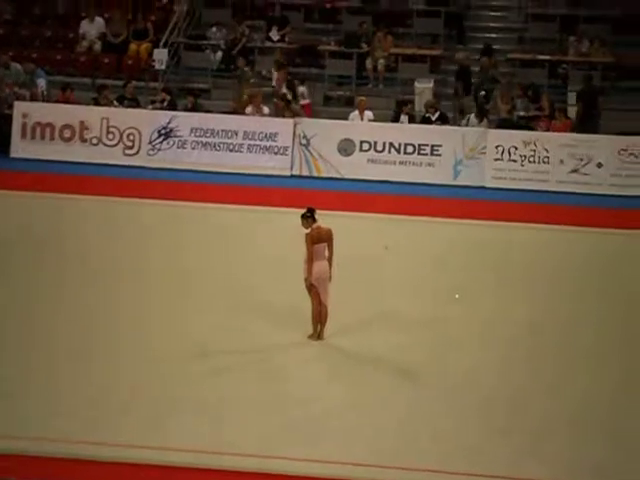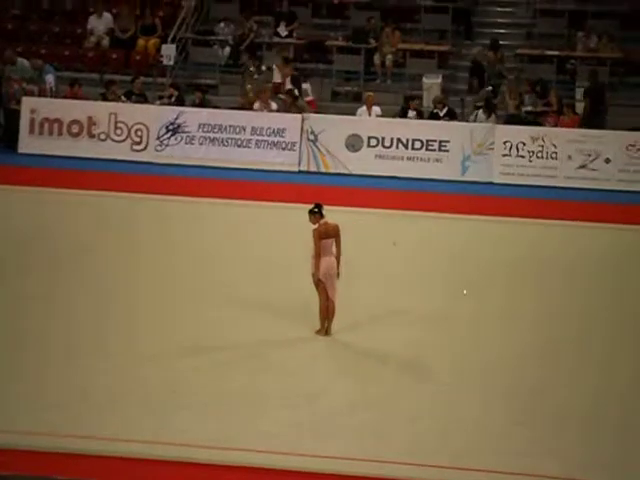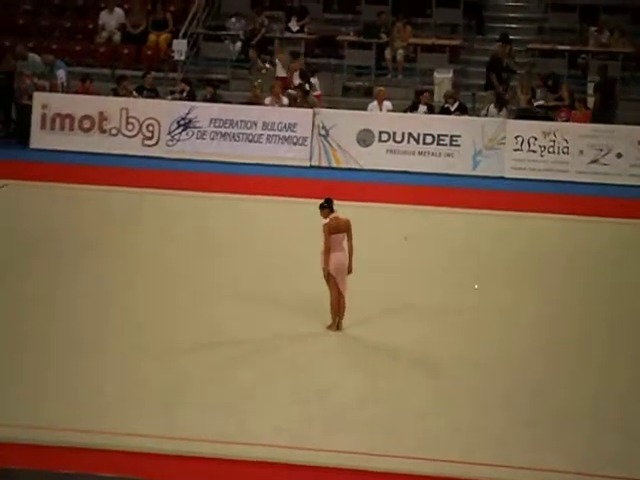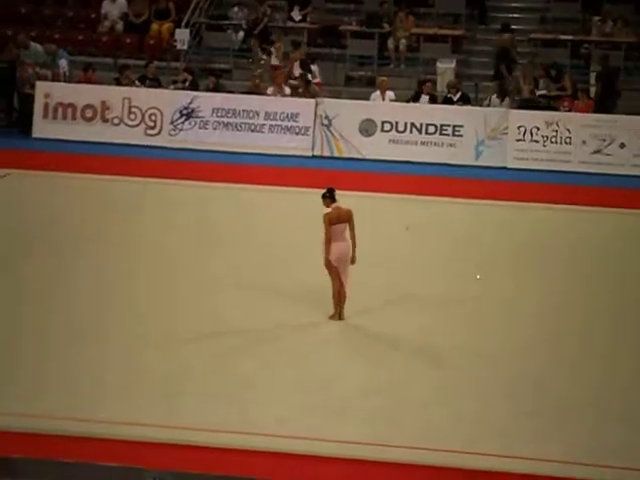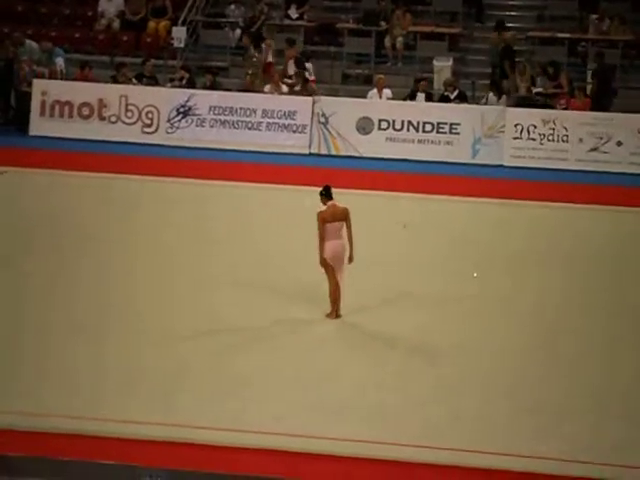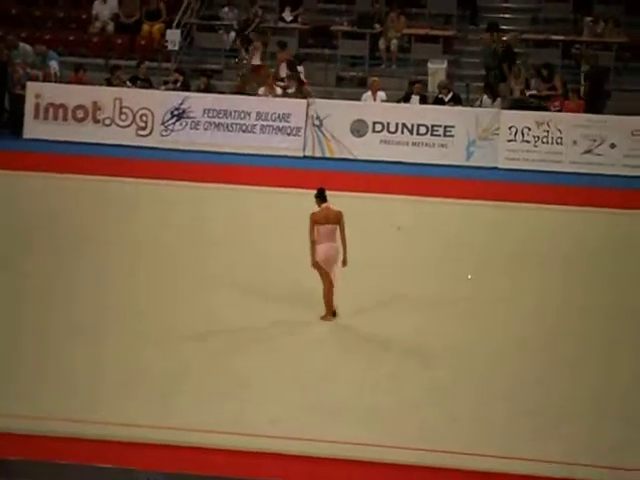
dt=0.1s
person 1, frame 1
left shoulder: (310, 235)
right shoulder: (328, 231)
left elbow: (310, 257)
right elbow: (330, 253)
left wrist: (308, 277)
right wrist: (329, 271)
left hip: (313, 269)
right hip: (324, 267)
left knee: (315, 302)
right knee: (324, 302)
left ankle: (315, 333)
right ankle: (322, 333)
person 1, frame 2
left shoulder: (317, 231)
right shoulder: (336, 227)
left elbow: (317, 253)
right elbow: (338, 249)
left wrist: (315, 273)
right wrist: (338, 268)
left hip: (321, 264)
right hip: (332, 262)
left knee: (323, 298)
right knee: (331, 298)
left ankle: (322, 329)
right ankle: (329, 328)
person 1, frame 3
left shoulder: (327, 225)
right shoulder: (347, 222)
left elbow: (327, 248)
right elbow: (350, 244)
left wrist: (325, 267)
right wrist: (350, 263)
left hip: (331, 259)
right hip: (342, 257)
left knee: (334, 293)
right knee: (341, 292)
left ankle: (333, 324)
right ankle: (340, 323)
person 1, frame 4
left shoulder: (328, 216)
right shoulder: (348, 212)
left elbow: (328, 238)
right elbow: (352, 234)
left wrist: (326, 258)
right wrist: (354, 253)
left hip: (333, 249)
right hip: (345, 247)
left knee: (335, 282)
right knee: (342, 282)
left ankle: (336, 313)
right ankle: (341, 313)
person 1, frame 5
left shoulder: (322, 214)
right shoulder: (345, 210)
left elbow: (321, 236)
right elbow: (349, 232)
left wrist: (321, 256)
right wrist: (351, 252)
left hip: (328, 247)
right hip: (340, 245)
left knee: (332, 281)
right knee: (337, 279)
left ankle: (333, 312)
right ankle: (338, 310)
person 1, frame 6
left shoulder: (314, 216)
right shoulder: (338, 214)
left elbow: (312, 238)
right elbow: (343, 235)
left wrist: (312, 257)
right wrist: (345, 255)
left hip: (320, 249)
right hip: (333, 249)
left knee: (325, 282)
right knee: (330, 279)
left ankle: (327, 314)
right ankle: (332, 308)
